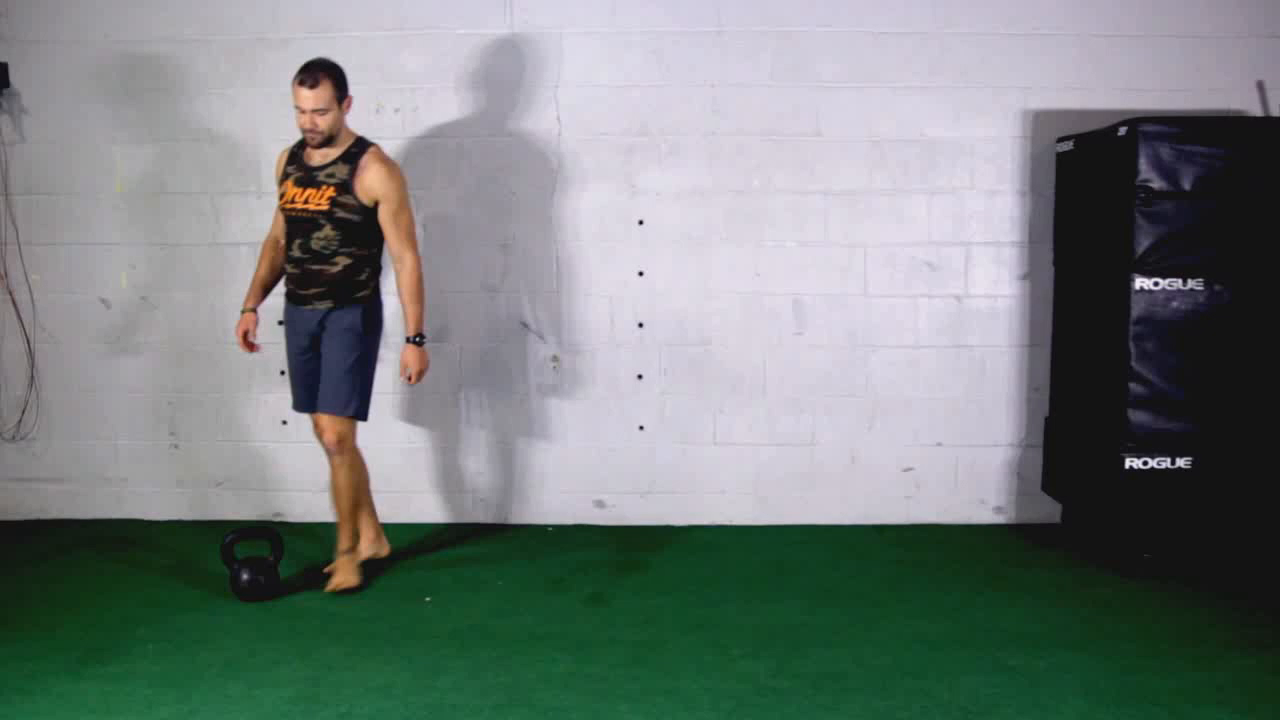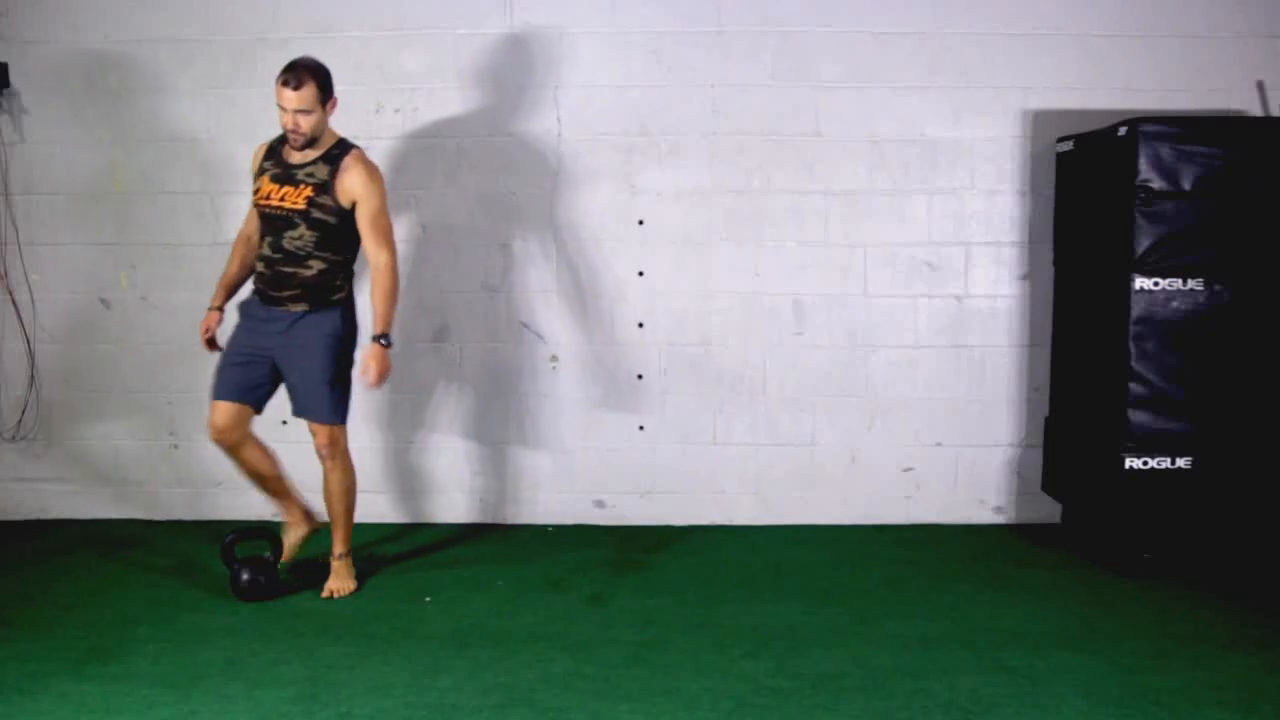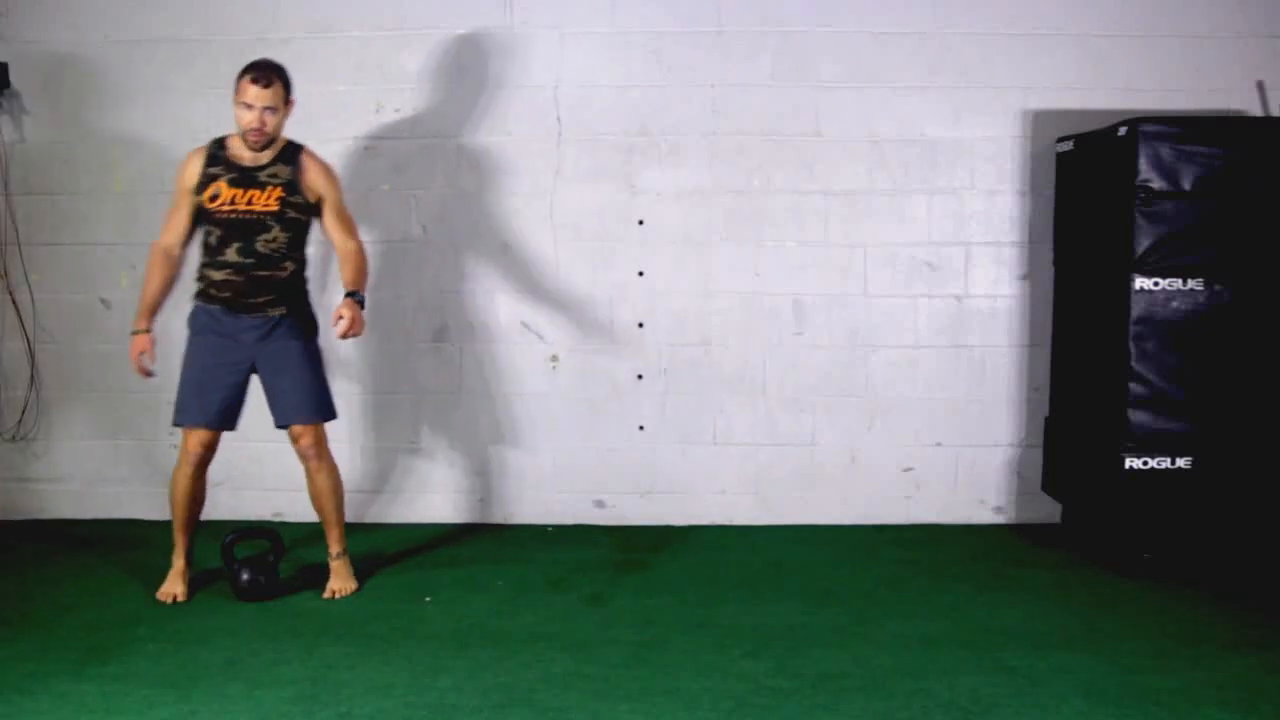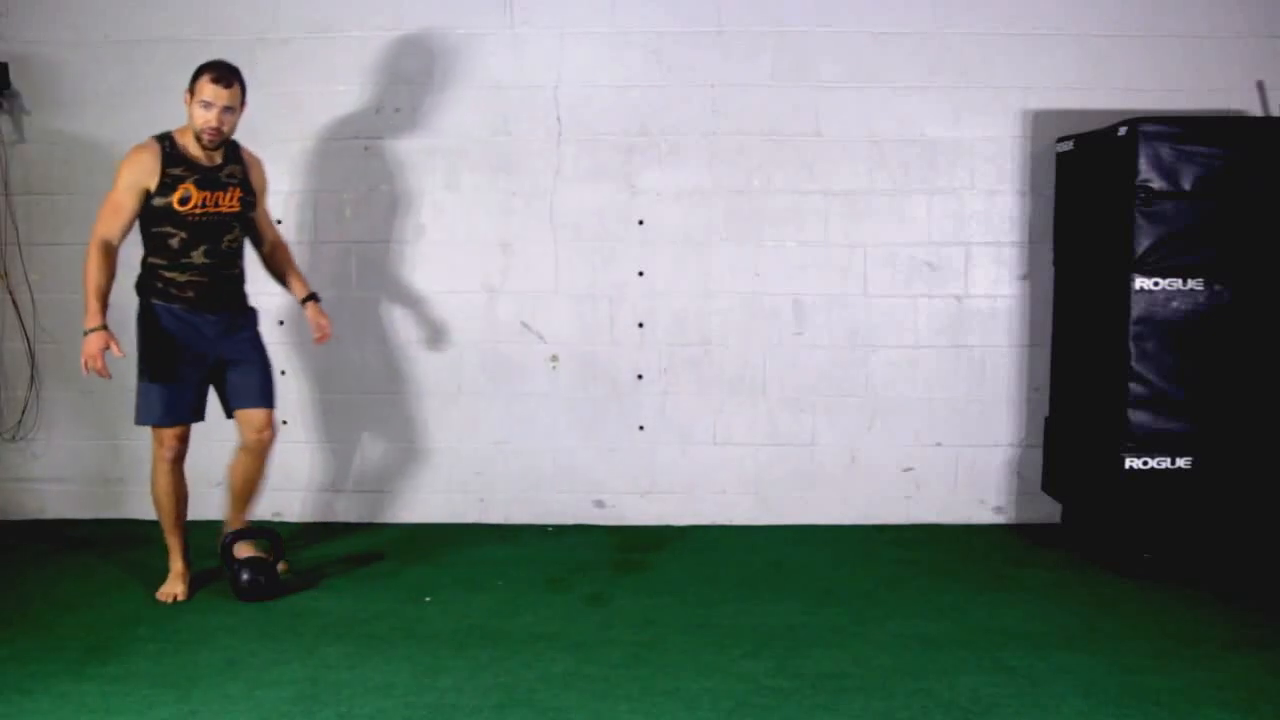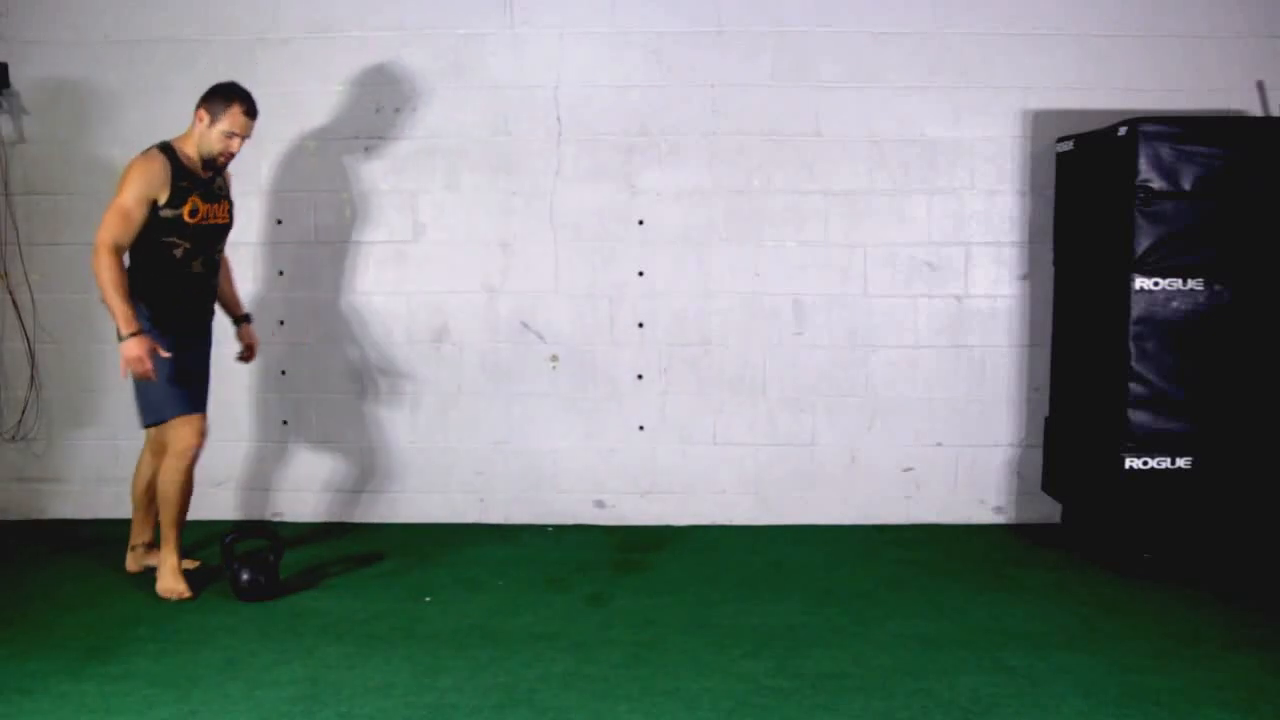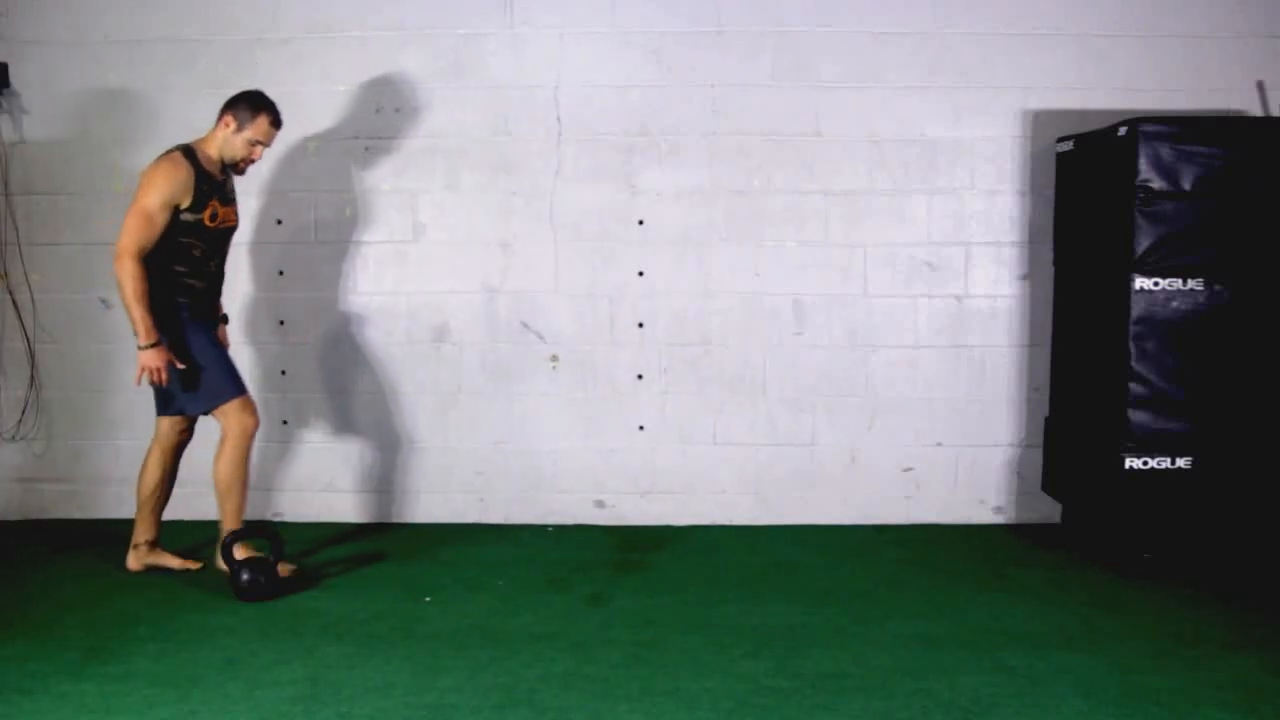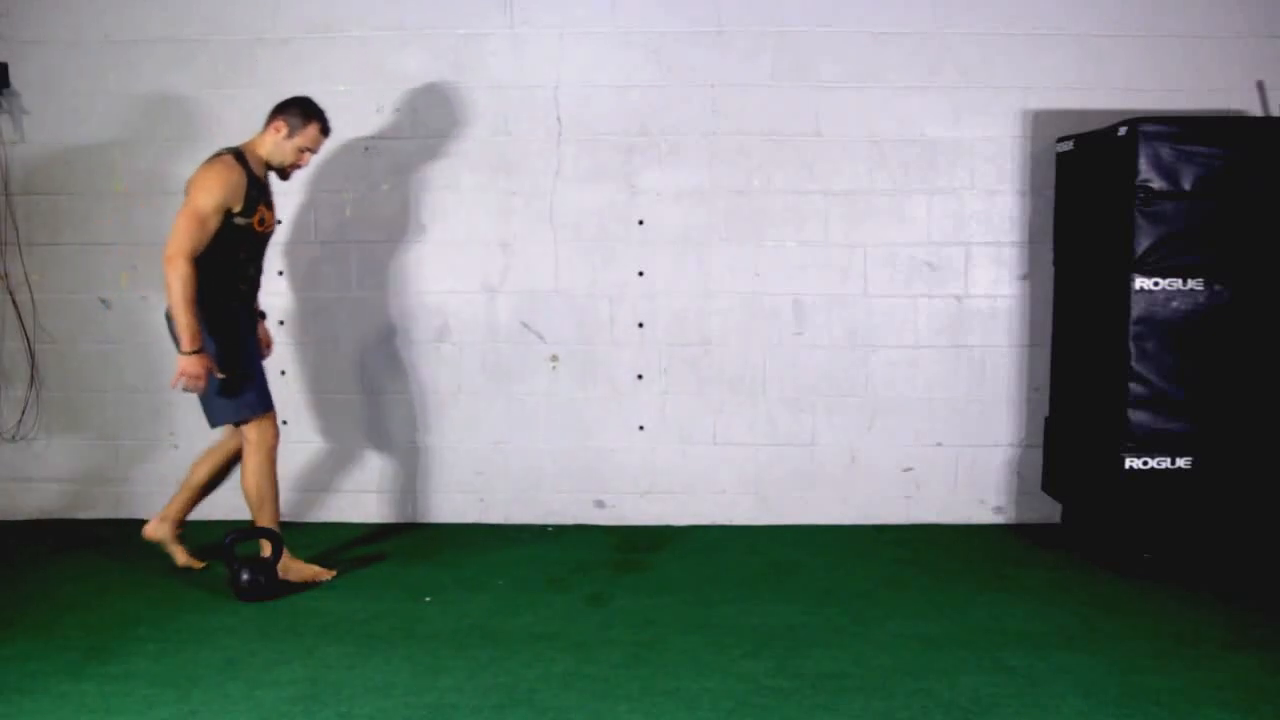
dt=0.3s
person 1, frame 1
left shoulder: (375, 170)
right shoulder: (288, 160)
left elbow: (406, 256)
left wrist: (415, 337)
right wrist: (251, 304)
left hip: (350, 315)
right hip: (300, 314)
left knee: (335, 434)
right knee: (330, 436)
left ankle: (347, 552)
right ankle: (370, 536)
person 1, frame 2
left shoulder: (354, 171)
right shoulder: (265, 156)
left elbow: (383, 260)
left wrist: (380, 339)
right wrist: (218, 302)
left hip: (322, 320)
right hip: (261, 312)
left knee: (329, 442)
right knee: (223, 425)
left ankle: (341, 556)
right ankle: (295, 514)
person 1, frame 3
left shoulder: (310, 171)
right shoulder: (201, 164)
left elbow: (349, 245)
right elbow: (170, 248)
left wrist: (352, 298)
right wrist: (143, 322)
left hip: (287, 325)
right hip: (216, 324)
left knee: (312, 444)
right knee: (196, 450)
left ankle: (339, 558)
right ankle: (180, 562)
person 1, frame 4
left shoulder: (248, 167)
right shoulder: (147, 161)
left elbow: (268, 240)
right elbow: (103, 243)
left wrist: (307, 299)
right wrist: (95, 323)
left hip: (234, 318)
right hip: (170, 320)
left knee: (259, 431)
right knee: (169, 446)
left ankle: (236, 534)
right ankle: (178, 564)
person 1, frame 5
left shoulder: (219, 178)
right shoulder: (152, 170)
right elbow: (106, 252)
left wrist: (240, 318)
right wrist: (131, 332)
left hip: (193, 322)
right hip: (153, 323)
left knee: (167, 438)
right knee: (185, 436)
left ankle: (142, 546)
right ankle: (169, 559)
person 1, frame 6
left shoulder: (225, 178)
right shoulder: (173, 172)
right elbow: (127, 256)
left wrist: (218, 317)
right wrist: (148, 340)
left hip: (194, 318)
right hip: (171, 319)
left knee: (174, 432)
right knee: (241, 419)
left ankle: (143, 546)
right ankle: (234, 544)
person 1, frame 7
left shoulder: (259, 180)
right shoulder: (224, 175)
right elbow: (178, 259)
left wrist: (256, 318)
right wrist: (192, 347)
left hip: (233, 320)
right hip: (207, 322)
left knee: (241, 436)
right knee: (259, 434)
left ankle: (167, 523)
right ankle: (274, 556)
